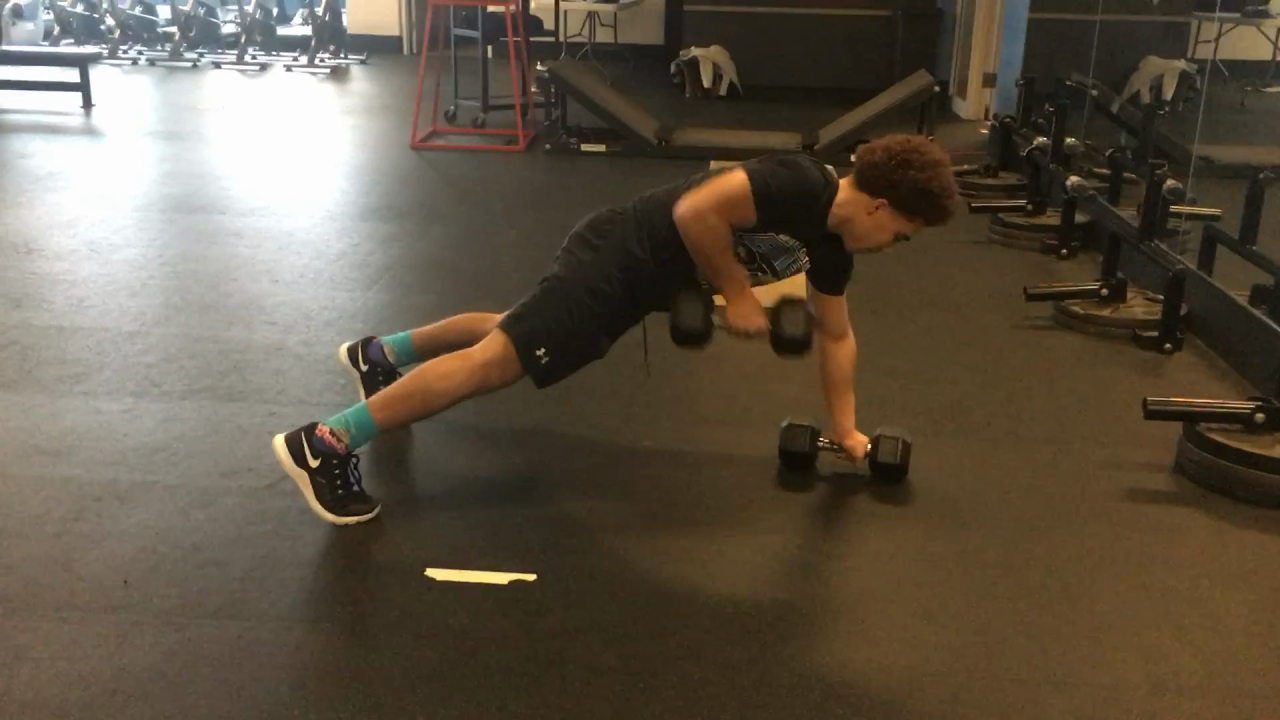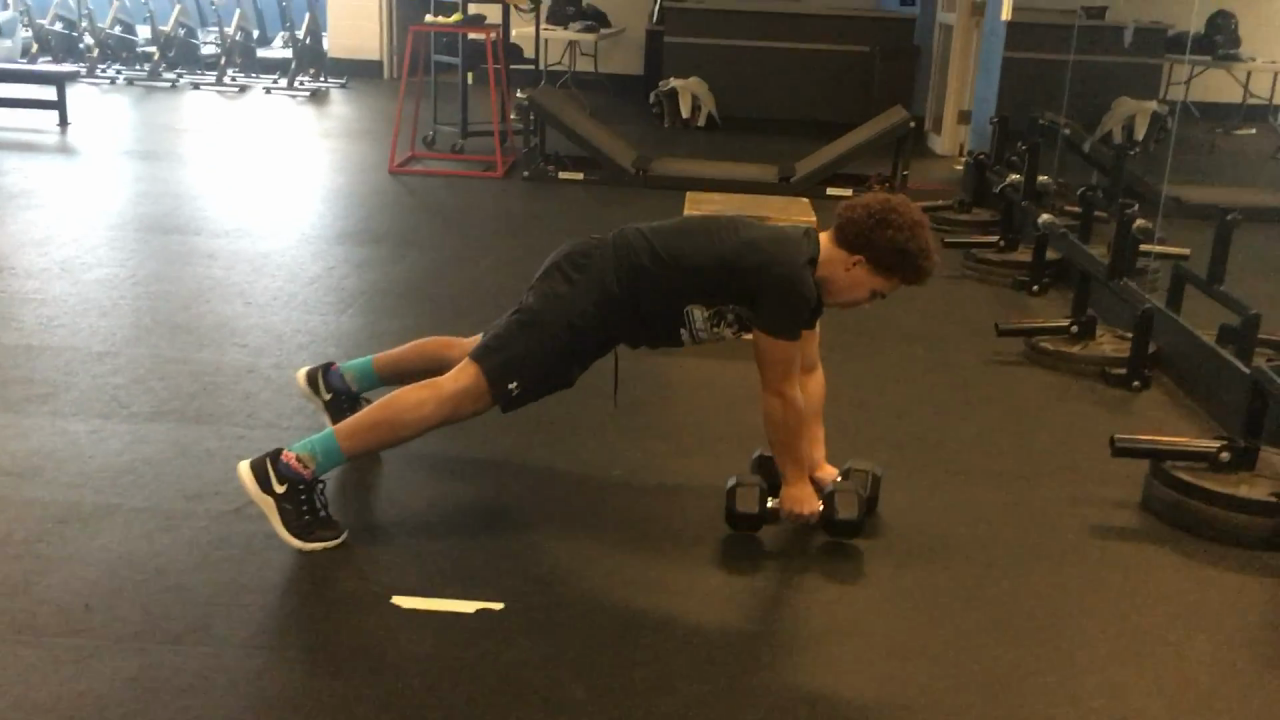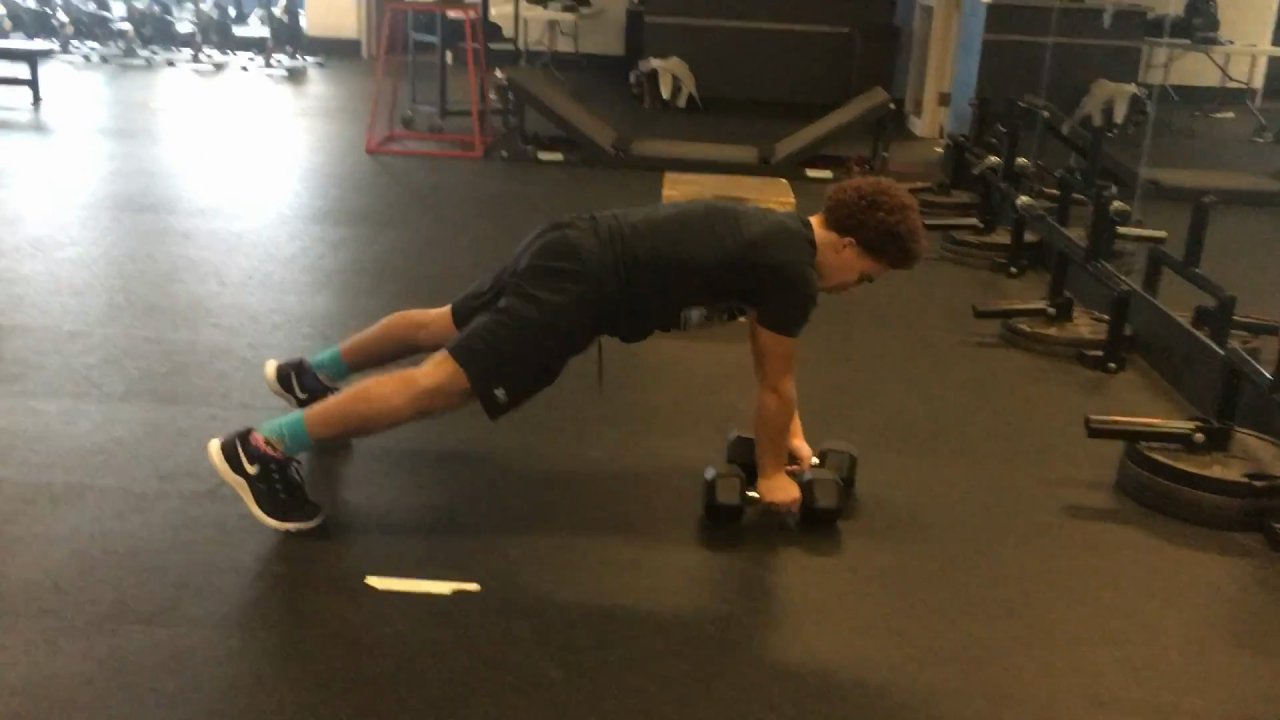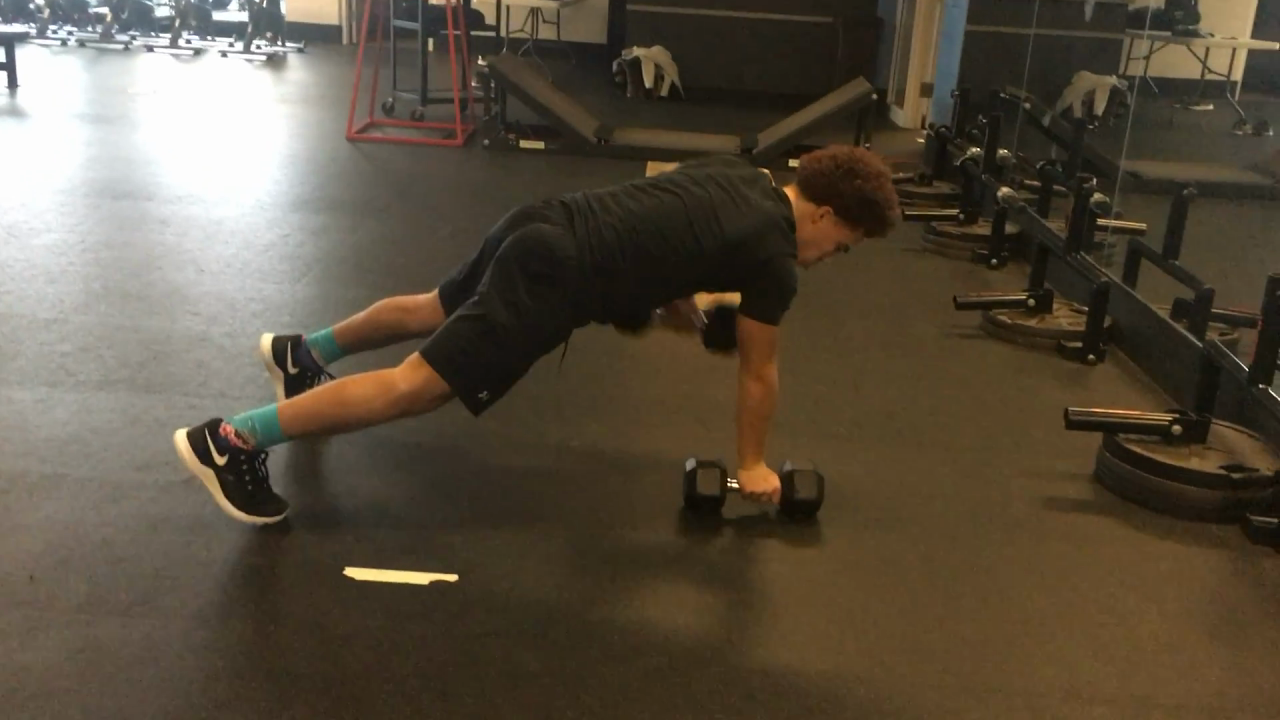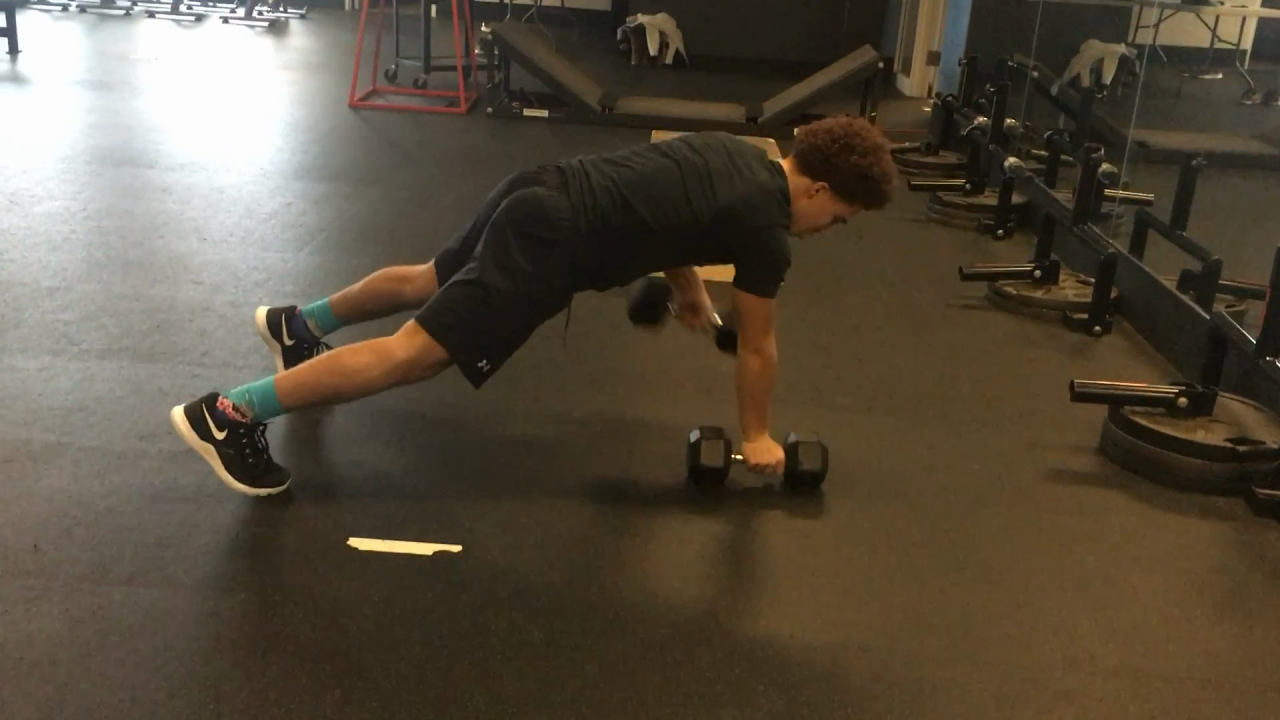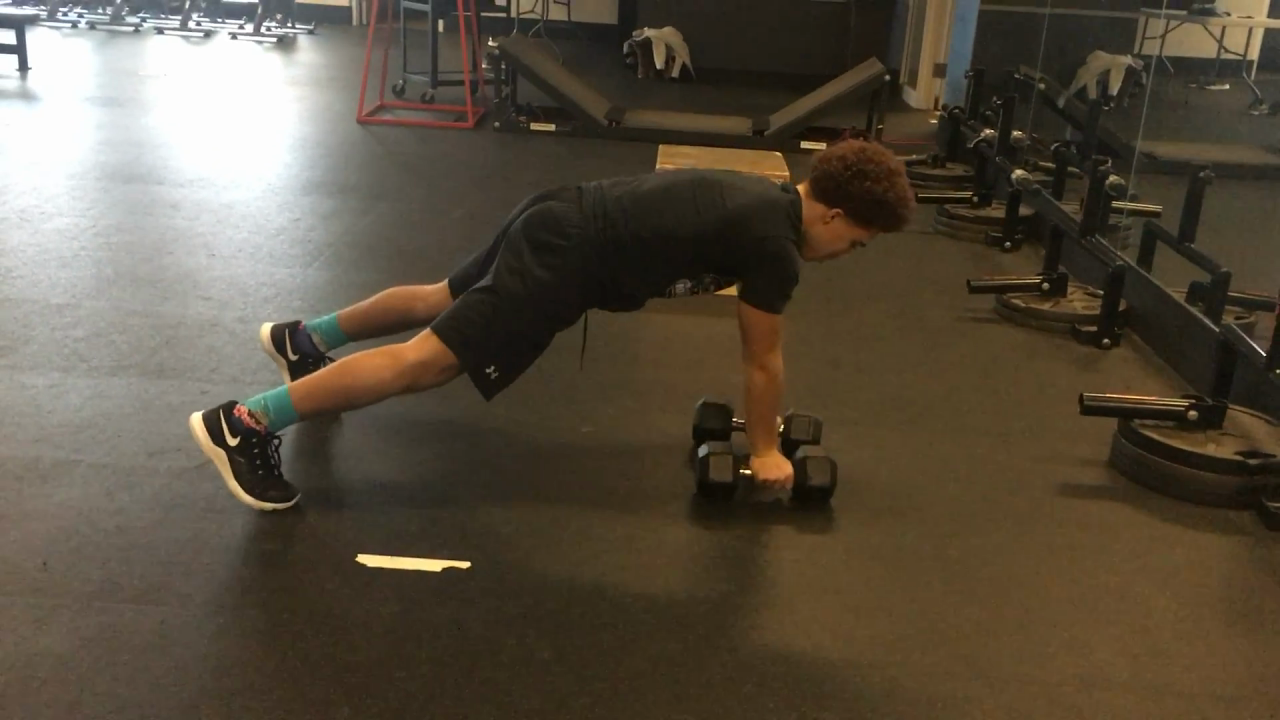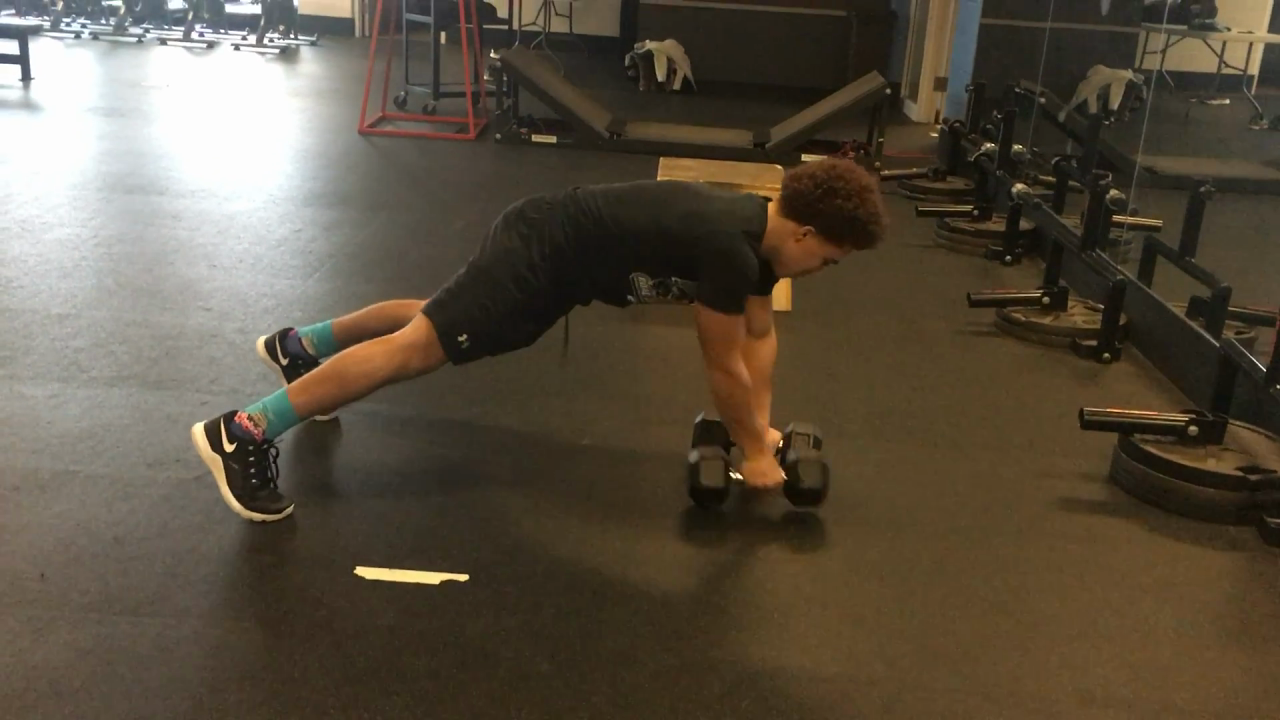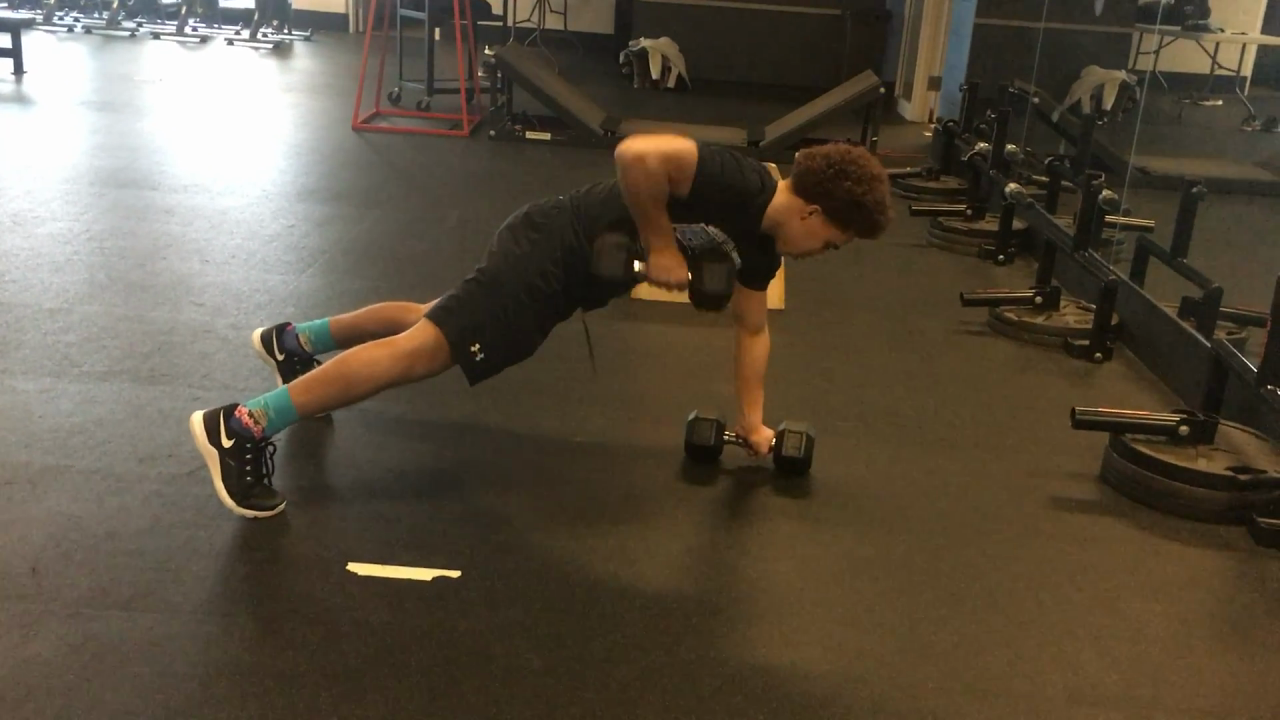
dt=0.5s
person 1, frame 1
left shoulder: (830, 242)
right shoulder: (799, 182)
left elbow: (835, 335)
right elbow: (693, 211)
left wrist: (845, 428)
right wrist: (737, 296)
left hip: (636, 279)
right hip: (617, 257)
left knee: (511, 326)
right knee: (496, 360)
left ankle: (380, 351)
right ankle: (323, 444)
person 1, frame 2
left shoulder: (805, 267)
right shoulder: (786, 275)
left elbow: (809, 371)
right elbow: (781, 393)
left wrist: (819, 459)
right wrist: (795, 483)
left hip: (601, 286)
right hip: (592, 292)
left knee: (478, 353)
right knee: (467, 388)
left ankle: (340, 379)
right ankle: (290, 469)
person 1, frame 3
left shoulder: (779, 232)
right shoulder: (794, 272)
left elbow: (765, 347)
right elbow: (776, 385)
left wrist: (789, 433)
right wrist: (770, 473)
left hip: (570, 245)
right hip: (578, 285)
left knee: (445, 326)
right knee: (440, 383)
left ankle: (308, 373)
right ankle: (261, 450)
person 1, frame 4
left shoulder: (742, 174)
right shoulder: (774, 258)
right elbow: (759, 375)
left wrist: (675, 300)
right wrist: (751, 466)
left hip: (541, 225)
right hip: (554, 277)
left knee: (432, 313)
right knee: (417, 385)
left ankle: (300, 352)
right ankle: (230, 441)
person 1, frame 5
left shoulder: (737, 153)
right shoulder: (766, 228)
right elbow: (759, 348)
left wrist: (688, 298)
right wrist: (755, 437)
left hip: (536, 191)
right hip: (549, 241)
left knee: (428, 283)
right knee: (416, 351)
left ankle: (295, 323)
right ankle: (227, 415)
person 1, frame 6
left shoulder: (767, 204)
right shoulder: (775, 245)
left elbow: (751, 339)
right elbow: (764, 360)
left wrist: (758, 411)
right wrist: (764, 450)
left hip: (558, 216)
right hip: (564, 258)
left knee: (441, 303)
right knee: (429, 358)
left ankle: (305, 340)
right ankle: (244, 423)
person 1, frame 7
left shoulder: (759, 239)
right shoulder: (727, 246)
left elbow: (759, 334)
right elbow: (722, 366)
left wrist: (762, 427)
right wrist: (754, 456)
left hip: (556, 258)
right hip: (540, 244)
left knee: (434, 312)
right knee: (418, 345)
left ankle: (298, 344)
right ankle: (241, 432)
person 1, frame 8
left shoulder: (760, 237)
right shoulder: (739, 181)
left elbow: (751, 329)
right elbow: (634, 154)
left wrist: (751, 423)
right wrist: (660, 249)
left hip: (570, 272)
right hip: (551, 251)
left knee: (432, 318)
right knee: (425, 349)
left ankle: (293, 340)
right ankle: (241, 428)
